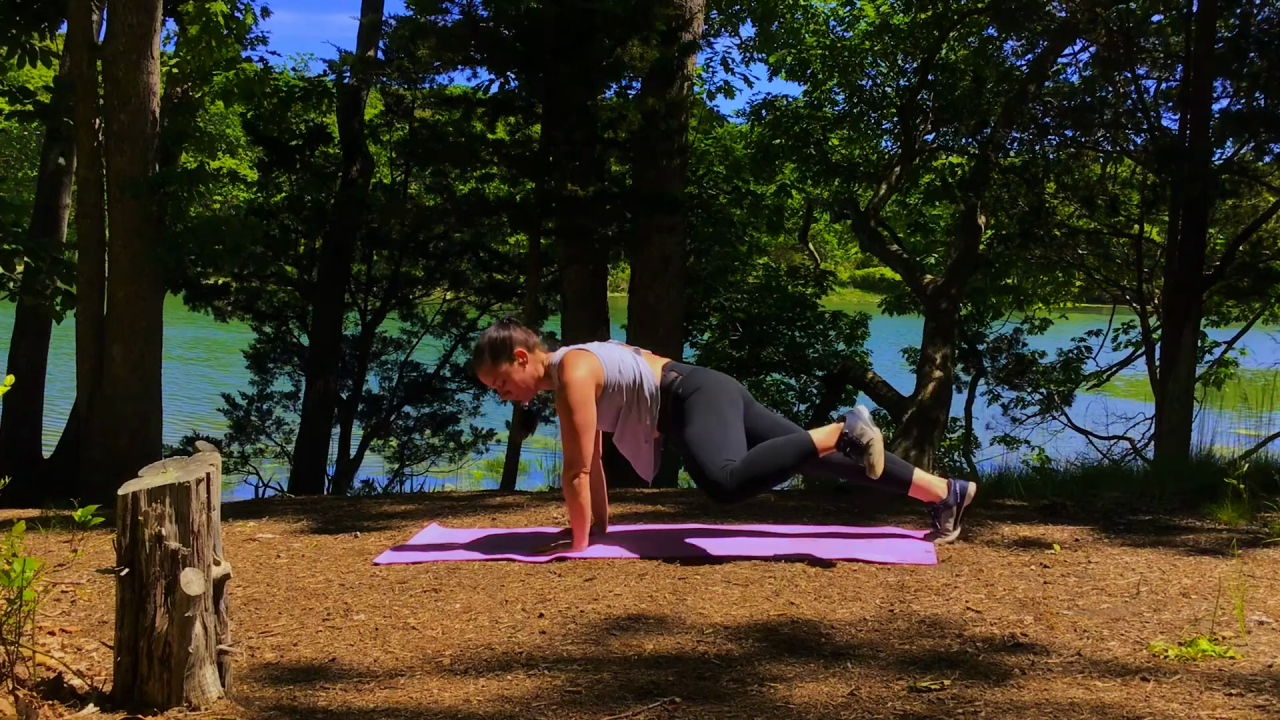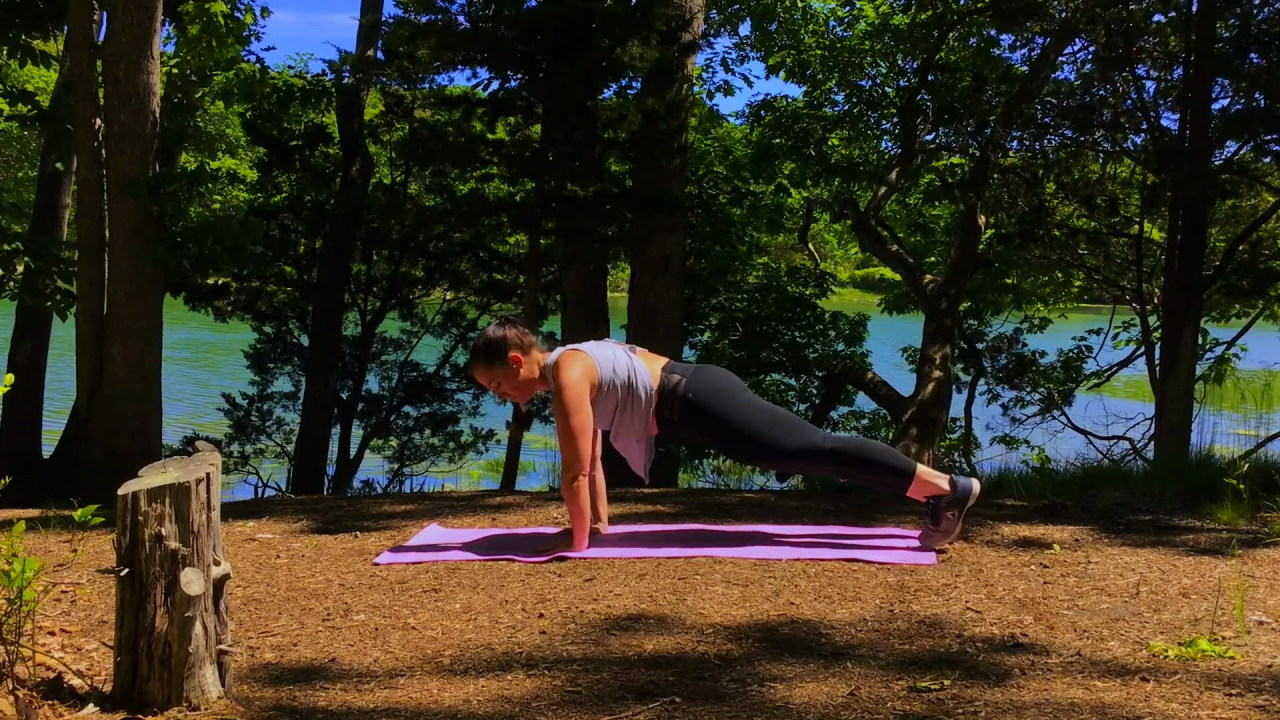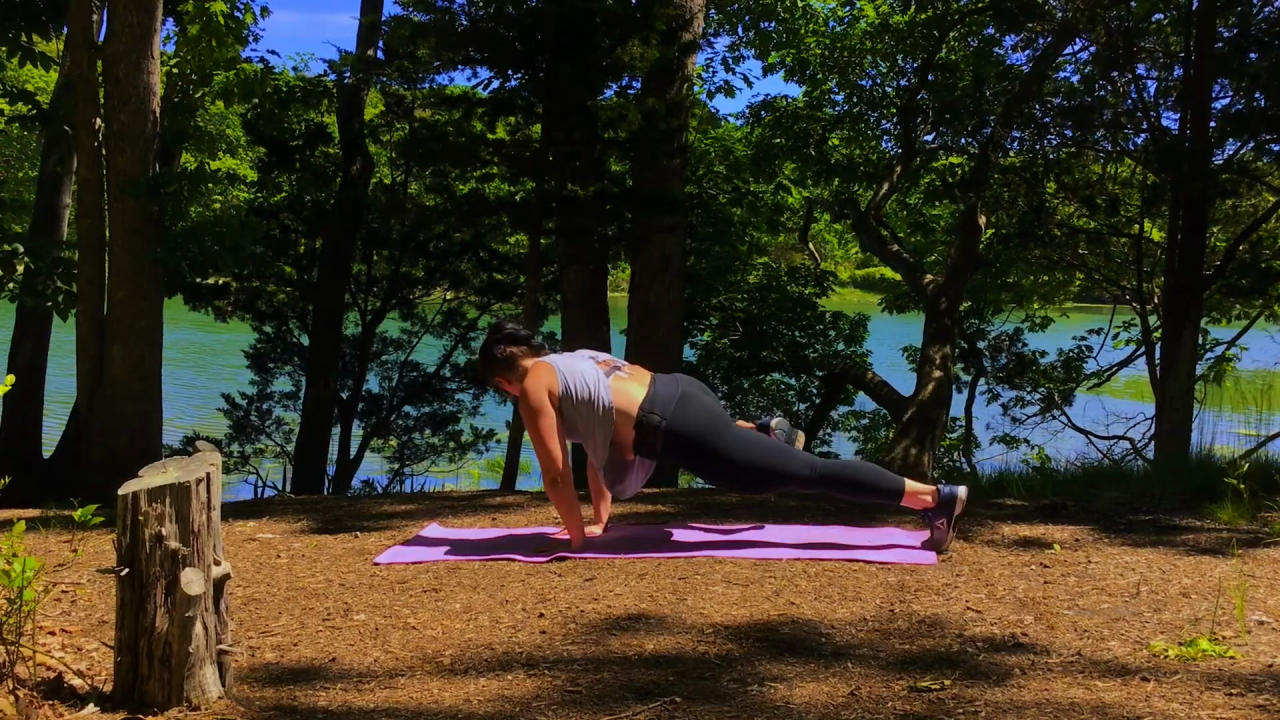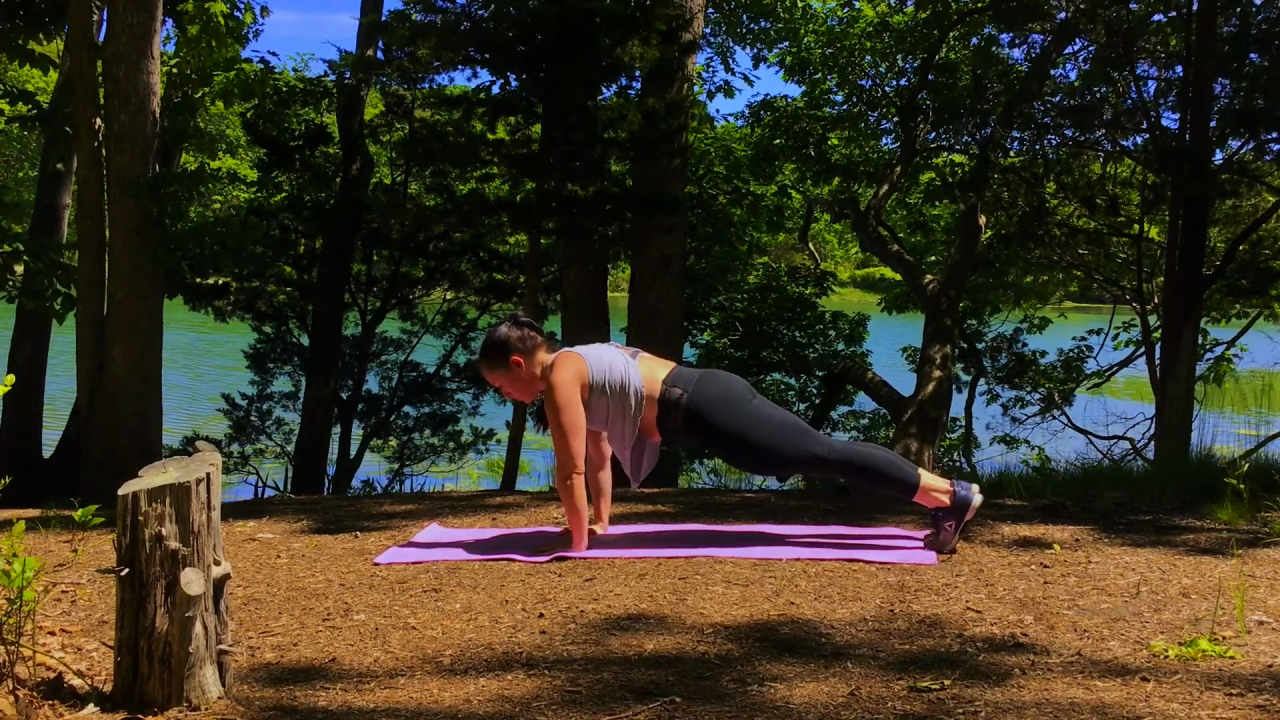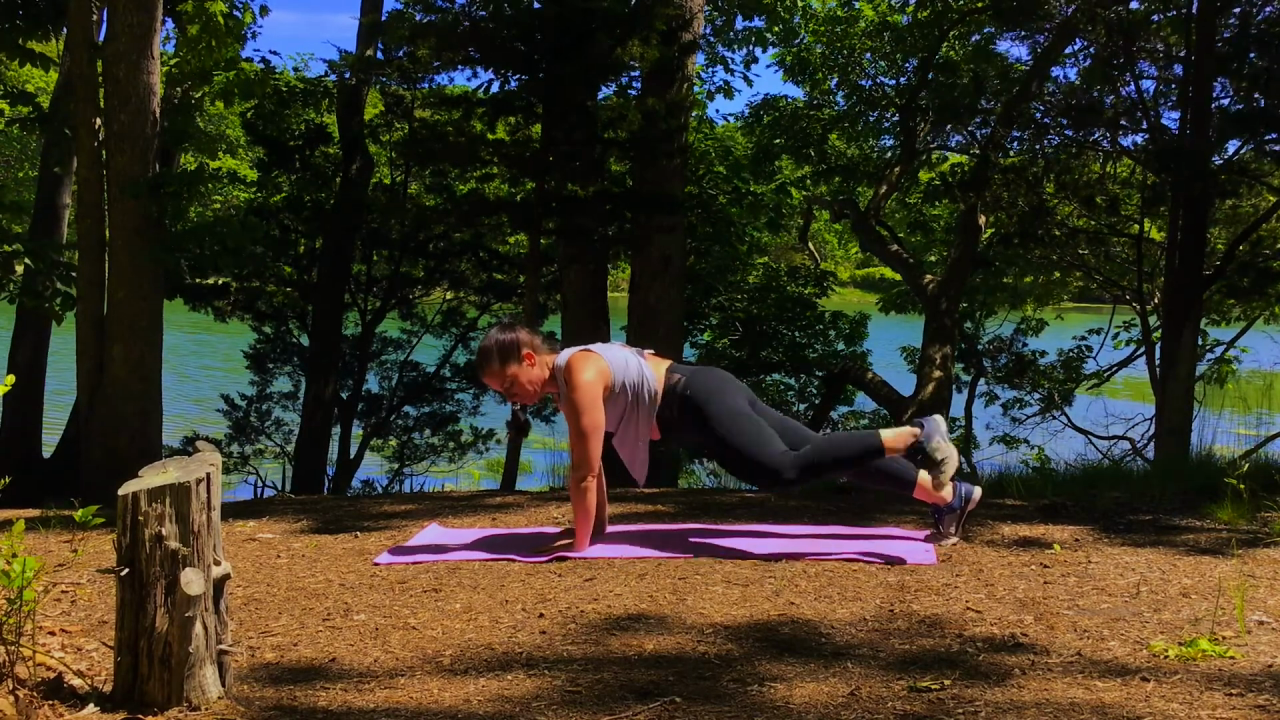
dt=1s
person 1, frame 1
left shoulder: (571, 374)
right shoulder: (566, 374)
left elbow: (576, 469)
right elbow: (590, 459)
left wrist: (579, 541)
right wrist: (600, 521)
left hip: (703, 394)
right hip: (712, 399)
left knee: (725, 484)
right knee: (827, 461)
left ankle: (839, 431)
right ankle: (945, 492)
person 1, frame 2
left shoulder: (566, 375)
right shoulder: (570, 366)
left elbow: (575, 471)
right elbow: (591, 460)
left wrist: (578, 542)
right wrist: (599, 520)
left hip: (703, 403)
right hip: (704, 394)
left knee: (821, 450)
right knee: (818, 455)
left ankle: (949, 487)
right ankle: (937, 491)
person 1, frame 3
left shoulder: (533, 385)
right shoulder: (577, 359)
left elbow: (556, 475)
right elbow: (599, 447)
left wrist: (578, 538)
right wrist: (601, 522)
left hip: (682, 430)
right hip: (683, 391)
left knee: (805, 472)
left ankle: (936, 497)
right ankle: (753, 431)
person 1, frame 4
left shoulder: (559, 378)
right shoulder: (577, 365)
left elbow: (570, 472)
right elbow: (598, 457)
left wrist: (578, 542)
right wrist: (601, 522)
left hip: (708, 411)
right hip: (712, 392)
left knee: (824, 456)
right knee: (826, 449)
left ankle: (954, 497)
right ankle: (943, 487)
person 1, frame 5
left shoulder: (578, 375)
right shoulder: (564, 379)
left elbow: (584, 471)
right elbow: (591, 461)
left wrist: (581, 541)
right wrist: (598, 522)
left hip: (705, 400)
right hip: (705, 400)
left knee: (785, 471)
right knee: (814, 459)
left ankle: (916, 436)
right ankle: (946, 497)
